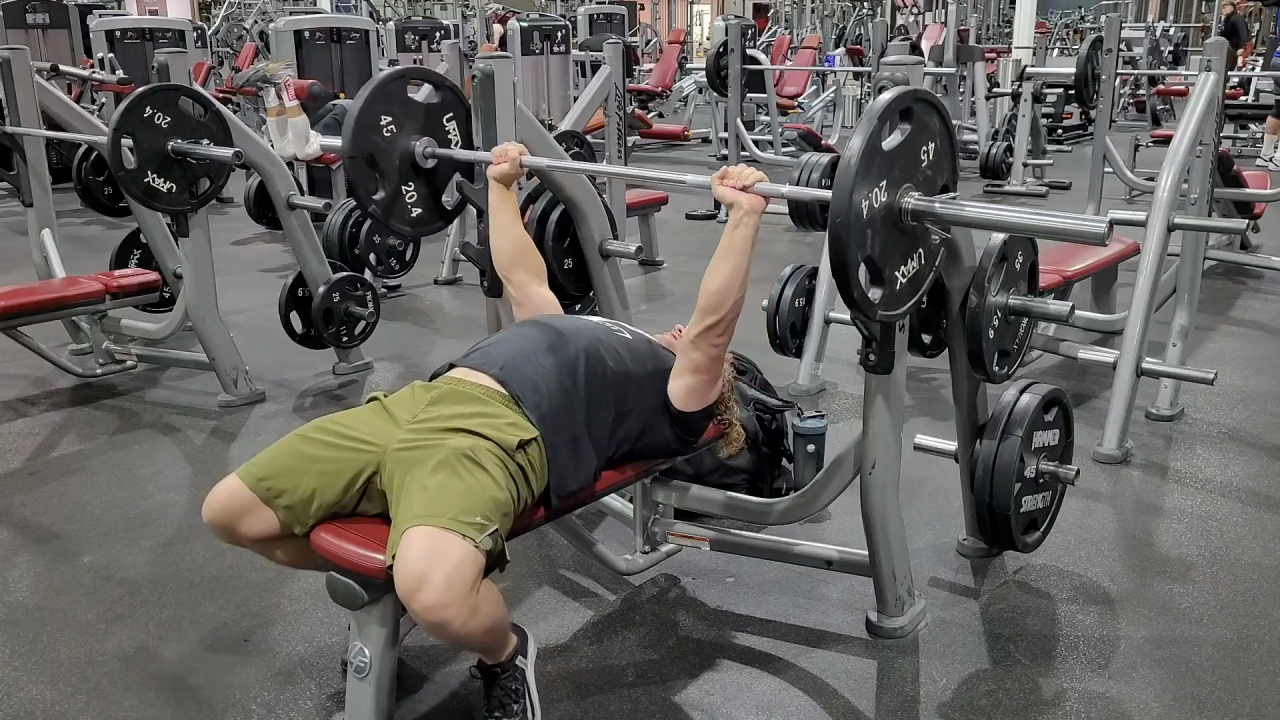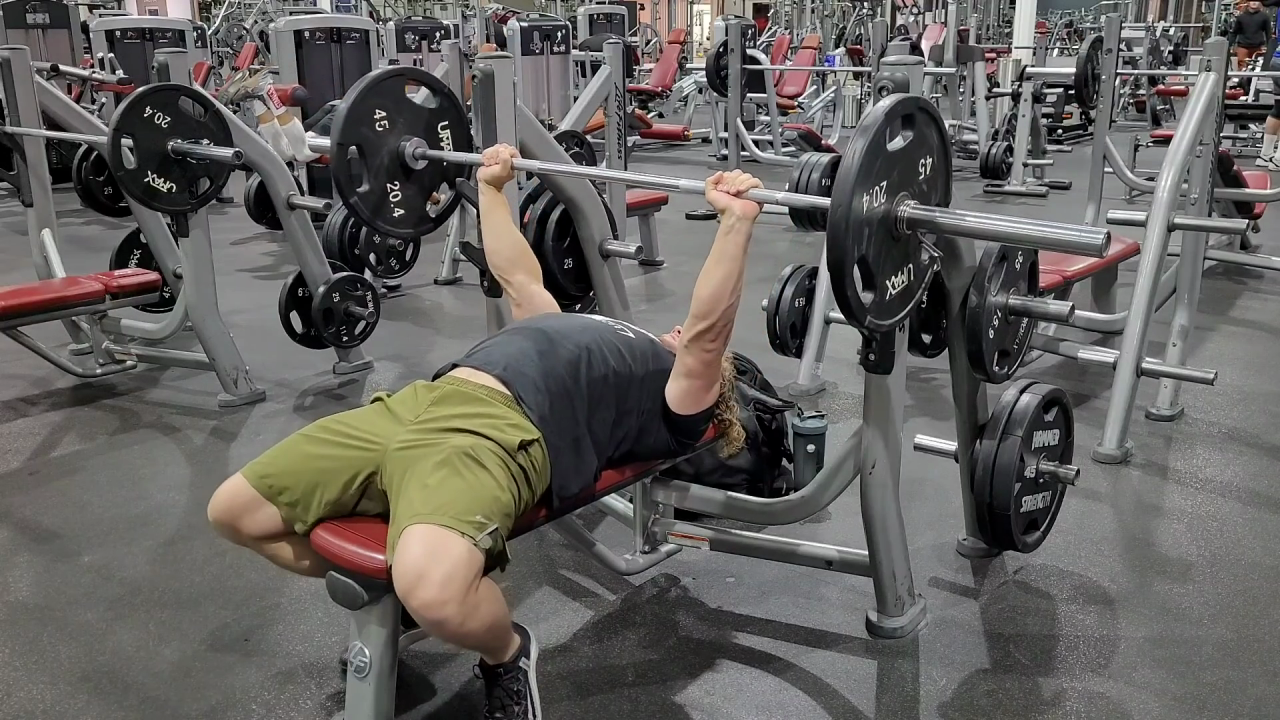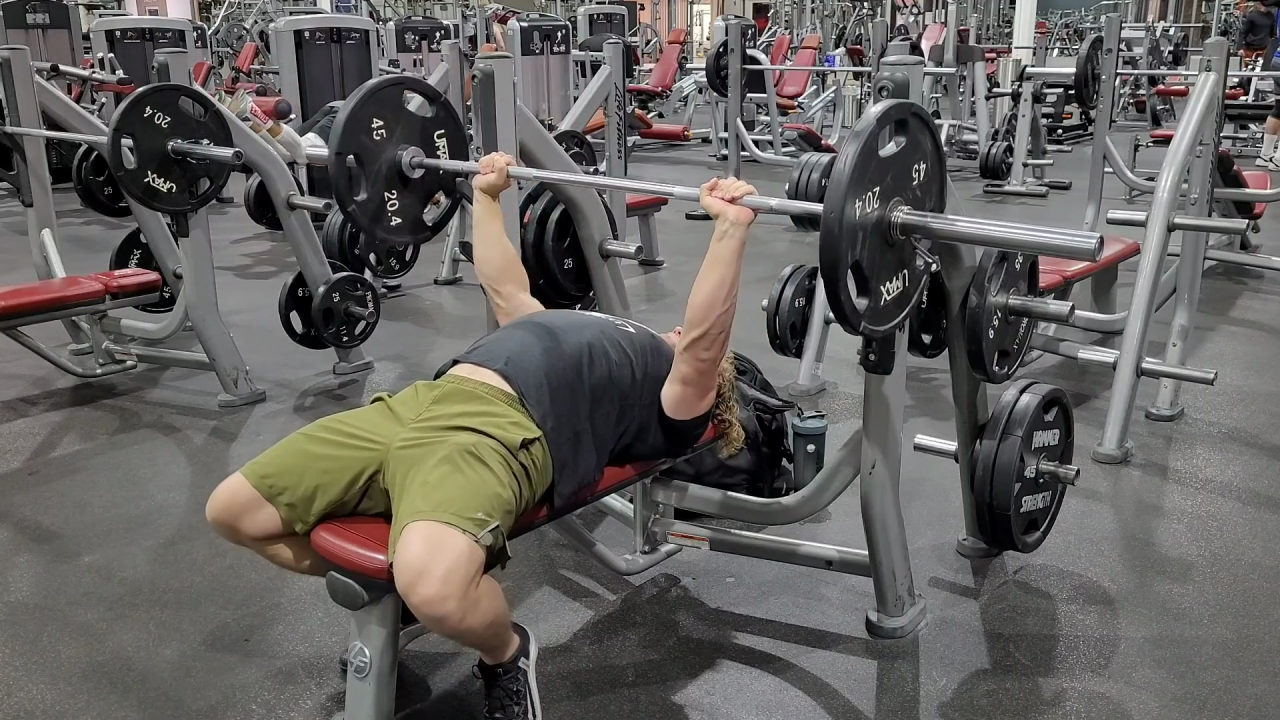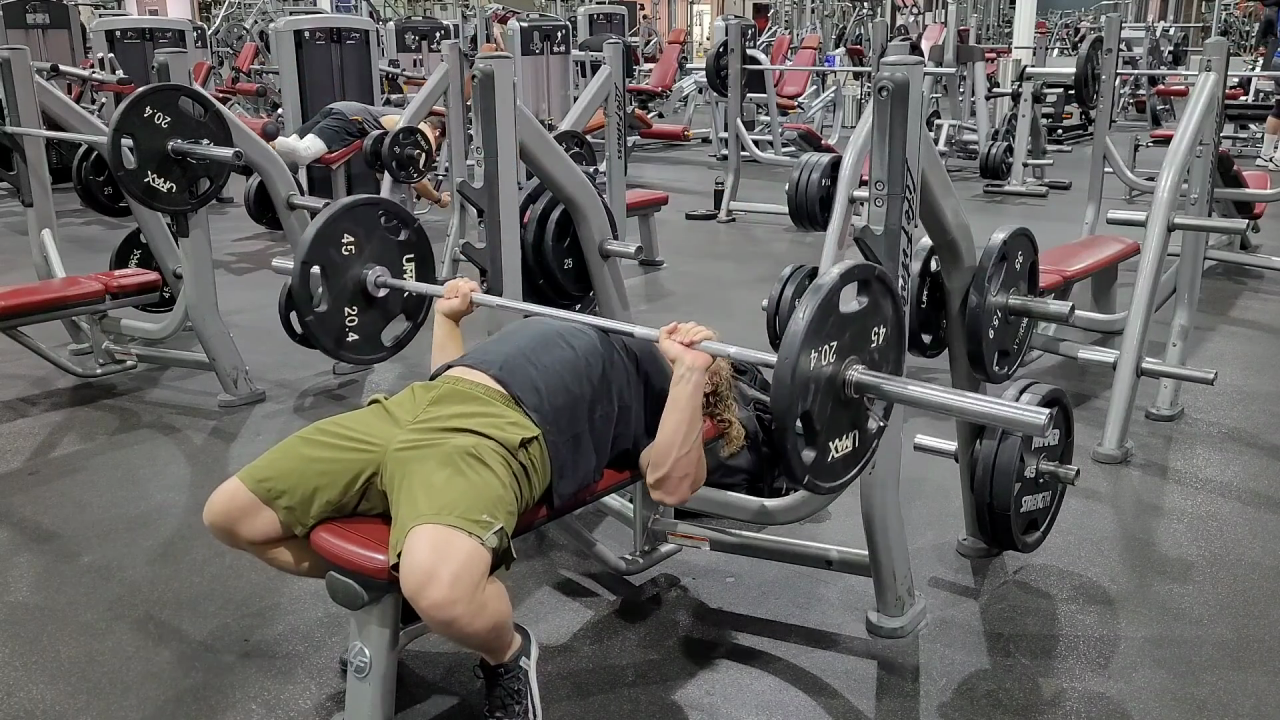
dt=0.7s
person 1, frame 1
left shoulder: (676, 400)
right shoulder: (584, 338)
left elbow: (713, 326)
right elbow: (522, 279)
left wrist: (745, 214)
right wrist: (500, 184)
left knee: (435, 595)
right knee: (228, 512)
left ankle: (505, 655)
person 1, frame 2
left shoulder: (676, 398)
right shoulder: (584, 340)
left elbow: (709, 330)
right elbow: (519, 279)
left wrist: (736, 221)
right wrist: (490, 186)
left knee: (432, 593)
right knee: (234, 511)
left ankle: (507, 655)
person 1, frame 3
left shoulder: (676, 397)
right shoulder: (589, 344)
left elbow: (705, 345)
right elbow: (506, 293)
left wrist: (731, 227)
right wrist: (487, 195)
left knee: (434, 591)
right knee: (232, 510)
left ankle: (507, 654)
person 1, frame 4
left shoulder: (669, 393)
right shoulder: (580, 337)
left elbow: (671, 483)
left wrist: (690, 366)
right wrist: (447, 316)
left knee: (441, 590)
right knee: (230, 516)
left ankle: (507, 654)
